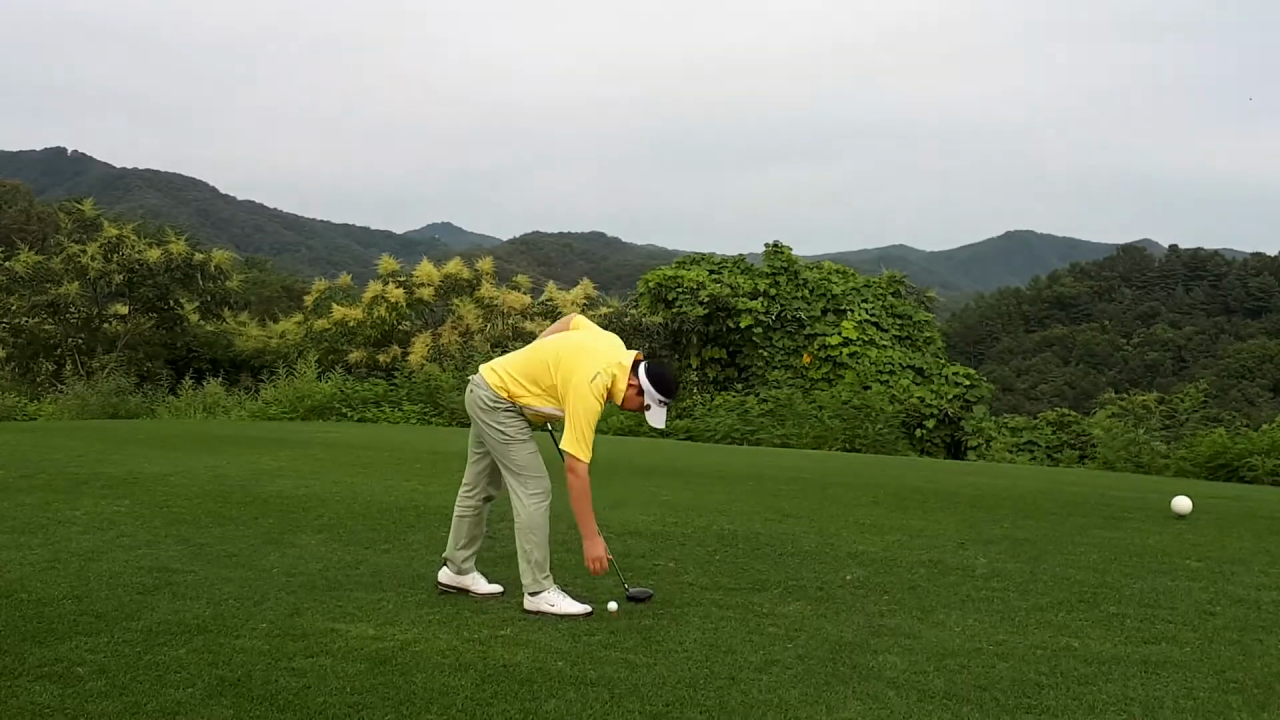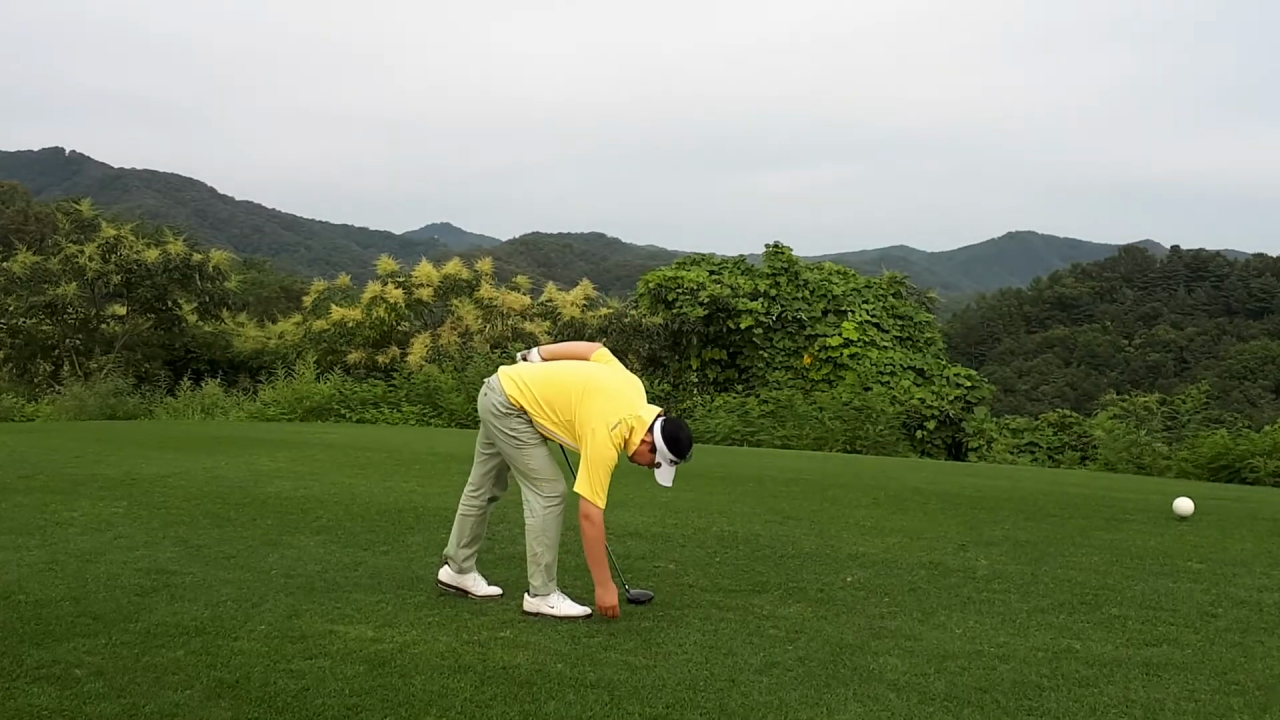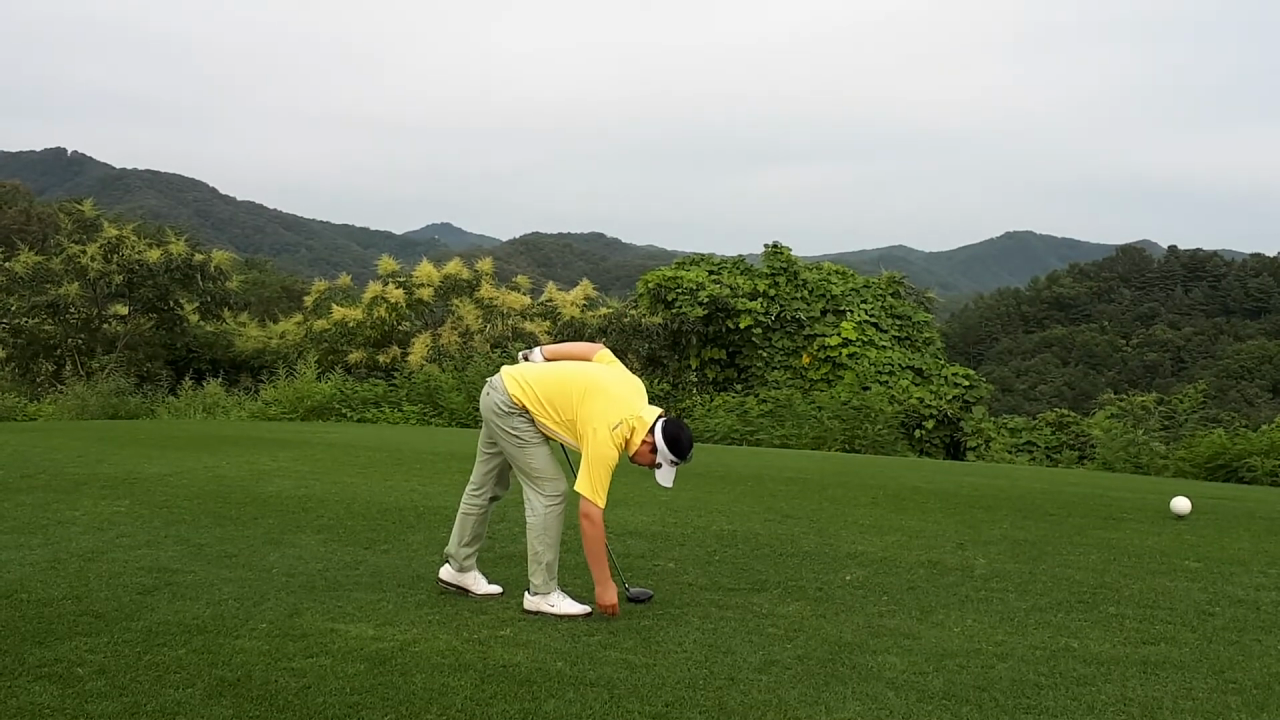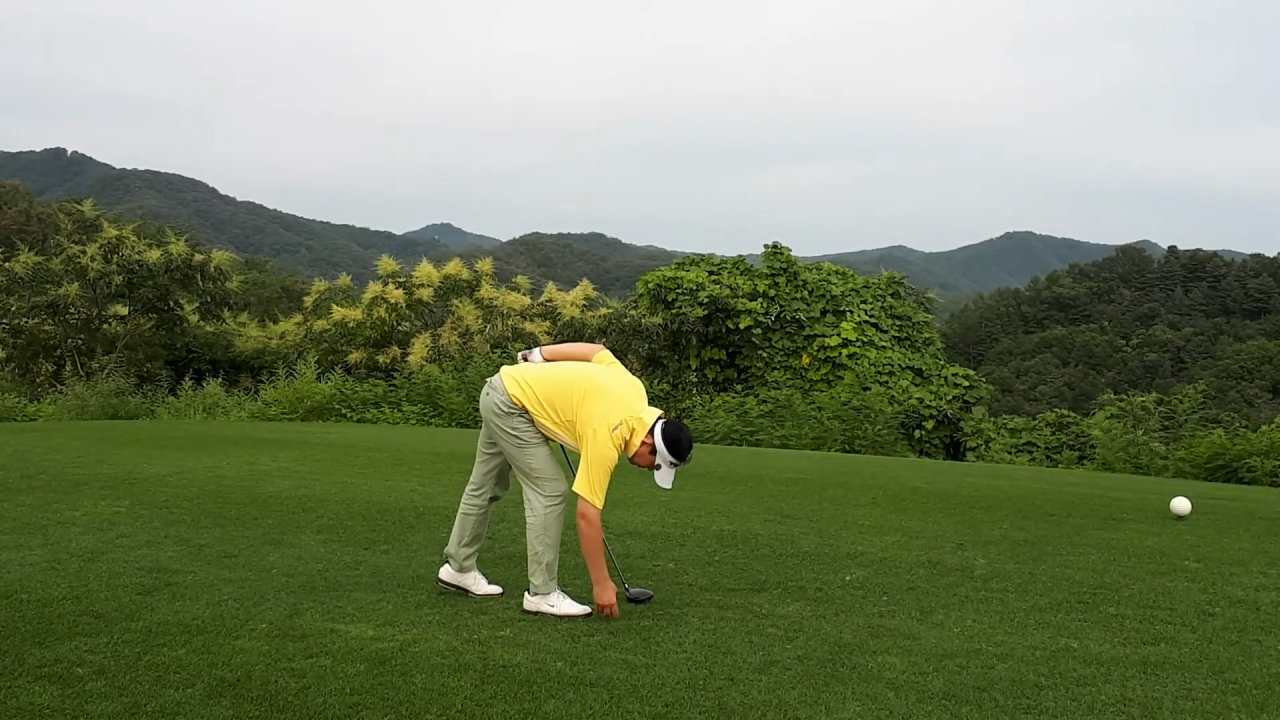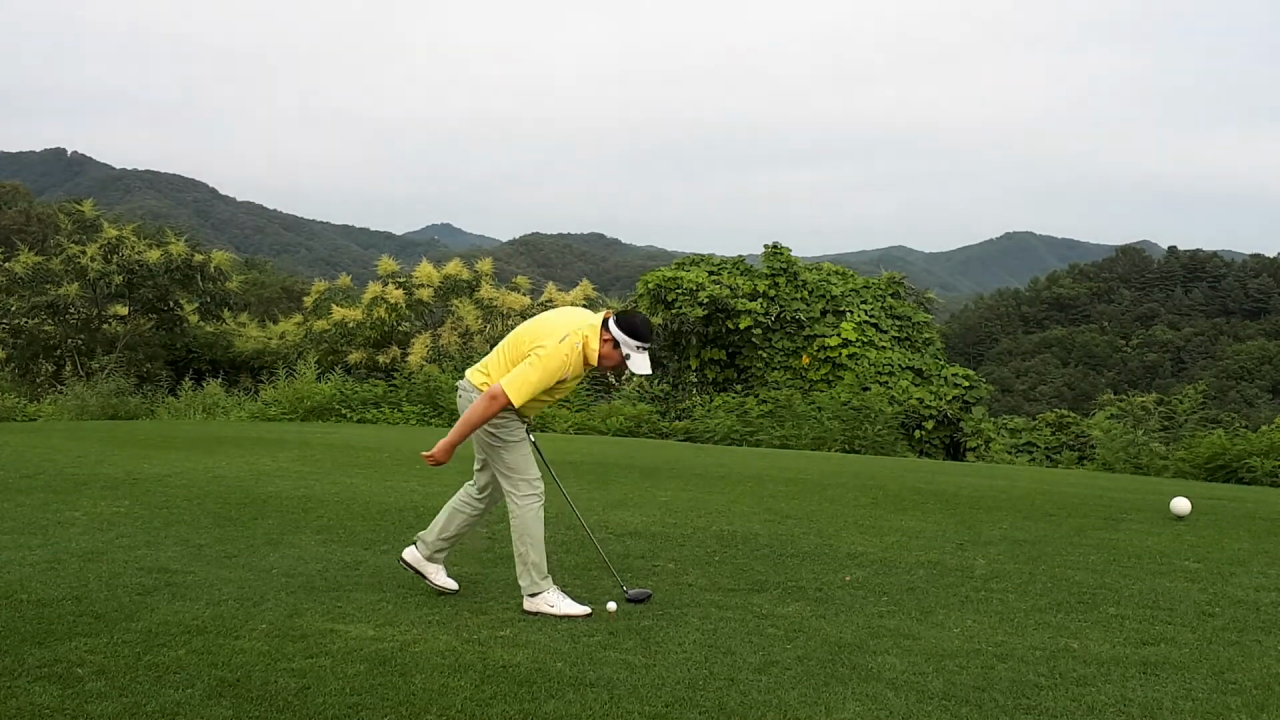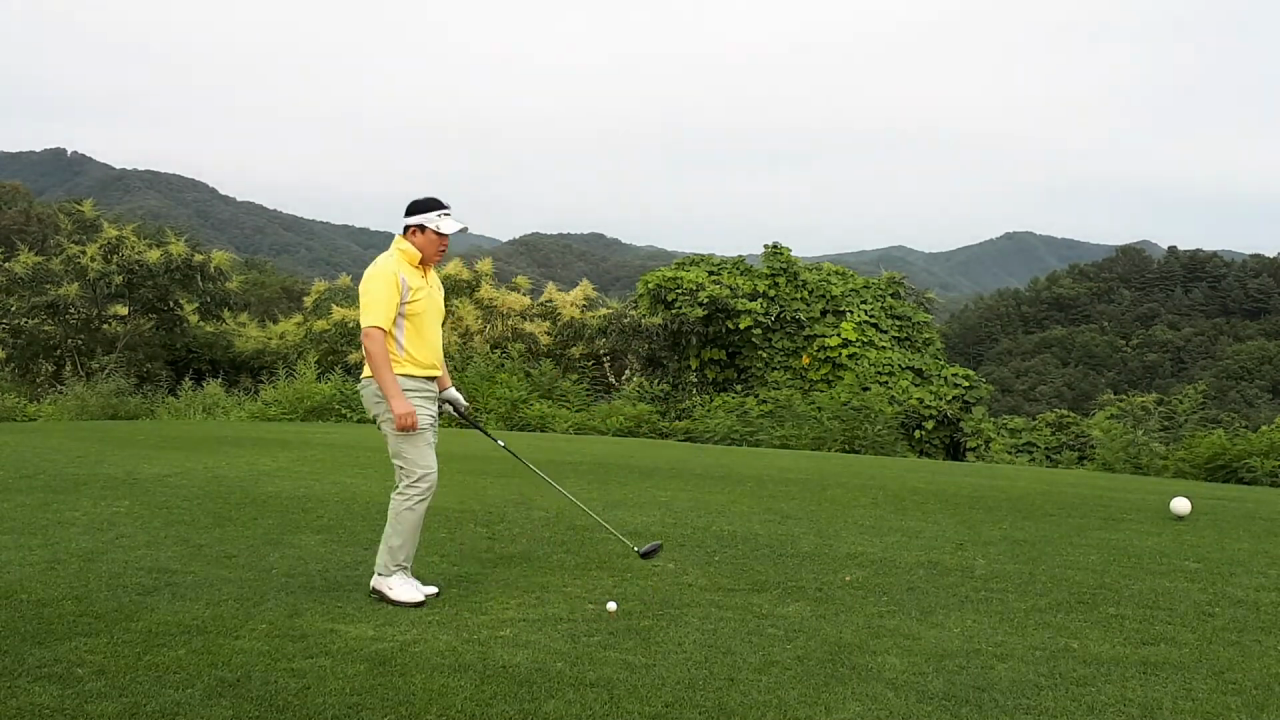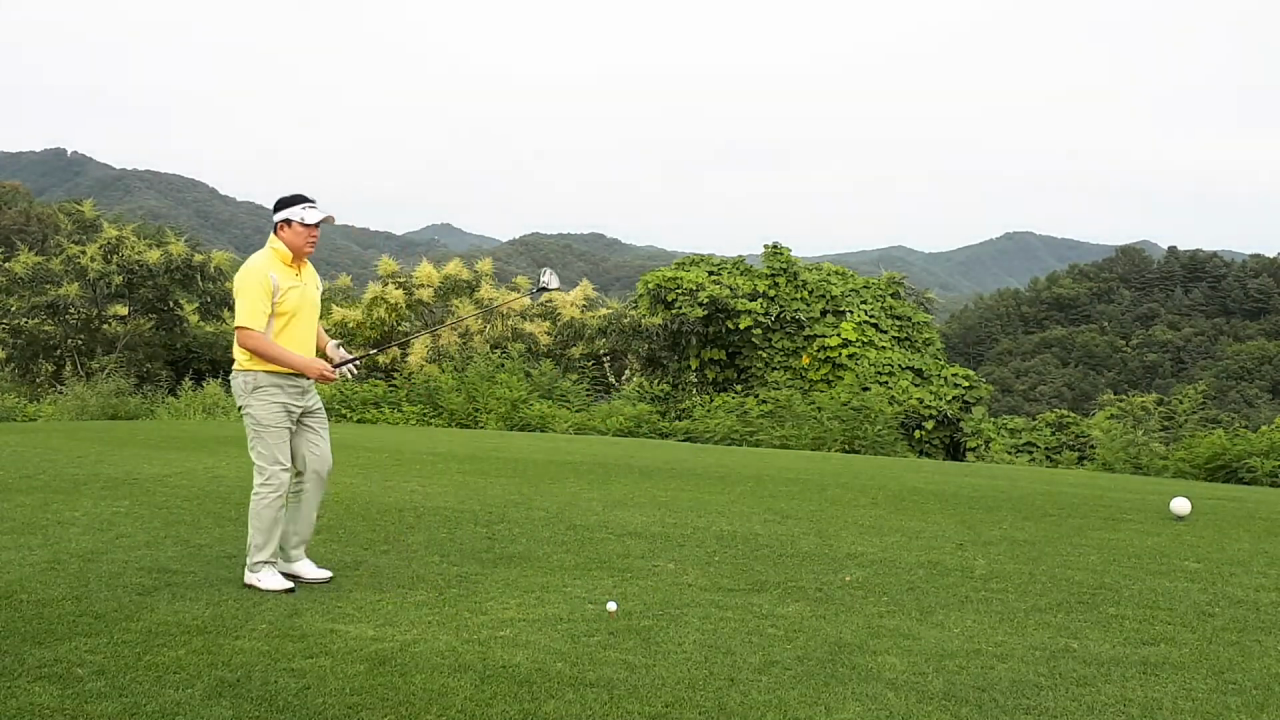
dt=0.7s
person 1, frame 1
left shoulder: (614, 347)
right shoulder: (590, 387)
left elbow: (570, 321)
right elbow: (576, 469)
right wrist: (592, 539)
left hip: (490, 388)
right hip: (498, 399)
left knee: (480, 485)
right knee: (533, 489)
left ankle: (457, 569)
right ankle: (539, 591)
person 1, frame 2
left shoulder: (633, 389)
right shoulder: (606, 436)
left elbow: (595, 349)
right elbow: (590, 515)
left wrist: (535, 356)
right wrist: (604, 586)
left hip: (503, 388)
right hip: (509, 405)
left knee: (485, 488)
right knee: (548, 493)
left ankle: (458, 569)
right ankle: (542, 594)
person 1, frame 3
left shoulder: (635, 391)
right shoulder: (607, 437)
left elbow: (597, 350)
right elbow: (590, 515)
left wrist: (538, 355)
right wrist: (604, 585)
left hip: (504, 390)
right hip: (511, 403)
left knee: (486, 487)
right knee: (550, 493)
left ankle: (459, 567)
right ankle: (542, 593)
person 1, frame 4
left shoulder: (635, 392)
right shoulder: (607, 438)
left elbow: (597, 351)
right elbow: (587, 515)
left wrist: (538, 356)
right wrist: (602, 585)
left hip: (505, 389)
right hip: (511, 405)
left knee: (486, 487)
right knee: (550, 492)
left ankle: (458, 568)
right ankle: (542, 593)
person 1, frame 5
left shoulder: (591, 322)
right shoulder: (561, 353)
left elbow: (536, 330)
right elbow: (494, 399)
right wrist: (448, 445)
left hip: (504, 396)
right hip: (485, 398)
left knee: (485, 488)
right knee: (526, 490)
left ankle: (426, 552)
right ankle: (538, 592)
person 1, frame 6
left shoulder: (427, 274)
right shoulder: (387, 271)
right elbow: (373, 337)
left wrist: (446, 384)
right wrist: (395, 397)
left hip: (422, 392)
right hip: (398, 392)
left knee: (417, 481)
right knee: (417, 478)
left ankle: (393, 572)
right ankle: (391, 570)
person 1, frame 7
left shoulder: (308, 272)
right shoulder: (259, 270)
right elbow: (249, 336)
left wrist: (331, 348)
right wrist: (305, 365)
left hip: (302, 387)
right hip: (263, 384)
left knee: (317, 467)
right knee: (274, 477)
left ankle: (292, 556)
right ankle: (260, 566)
